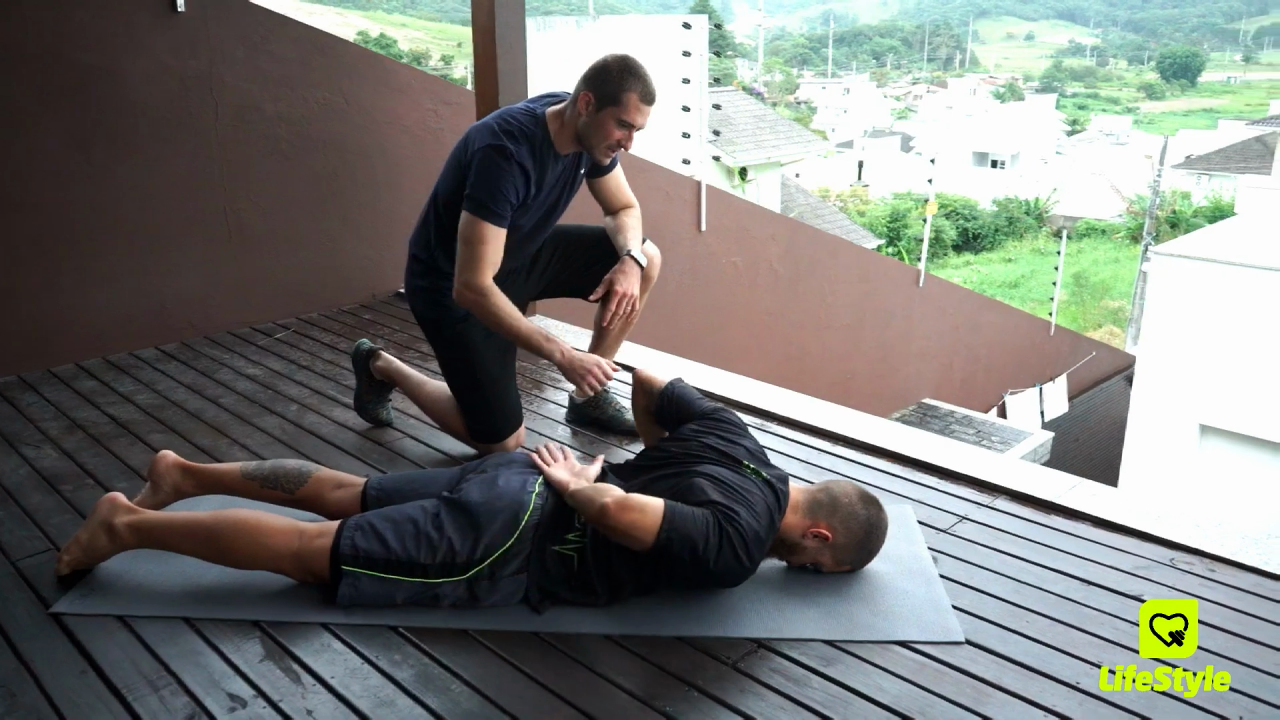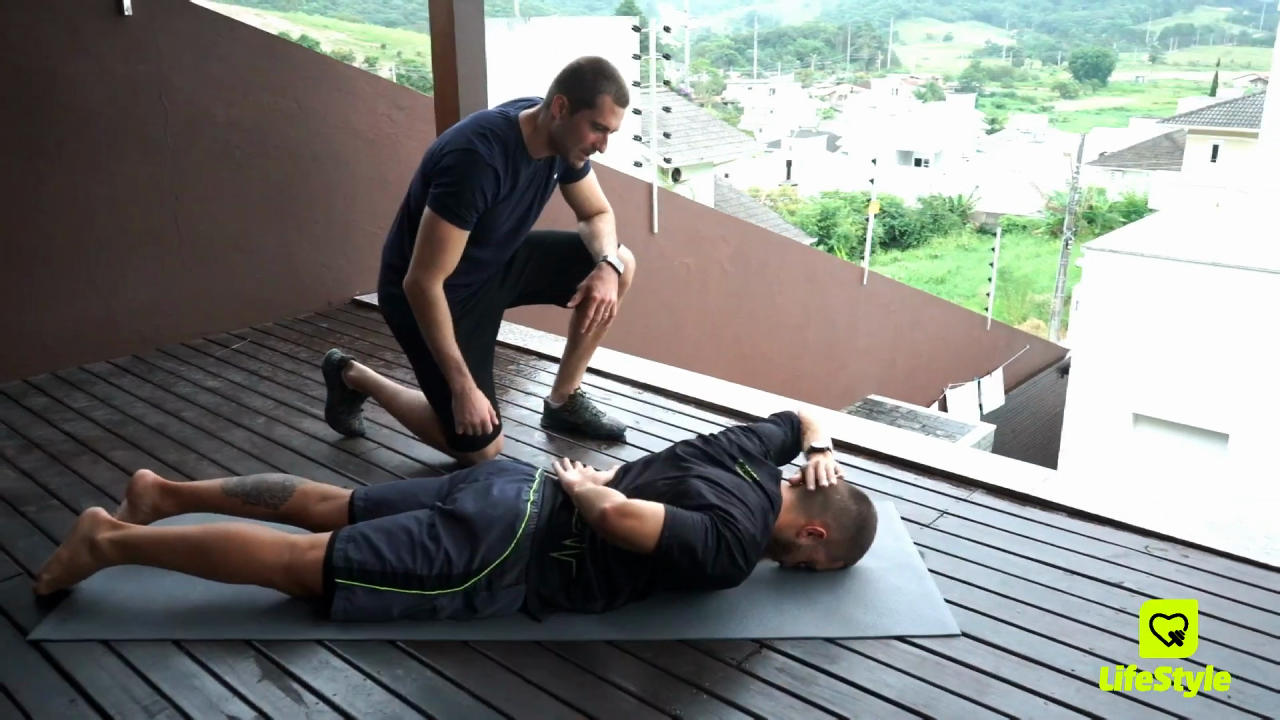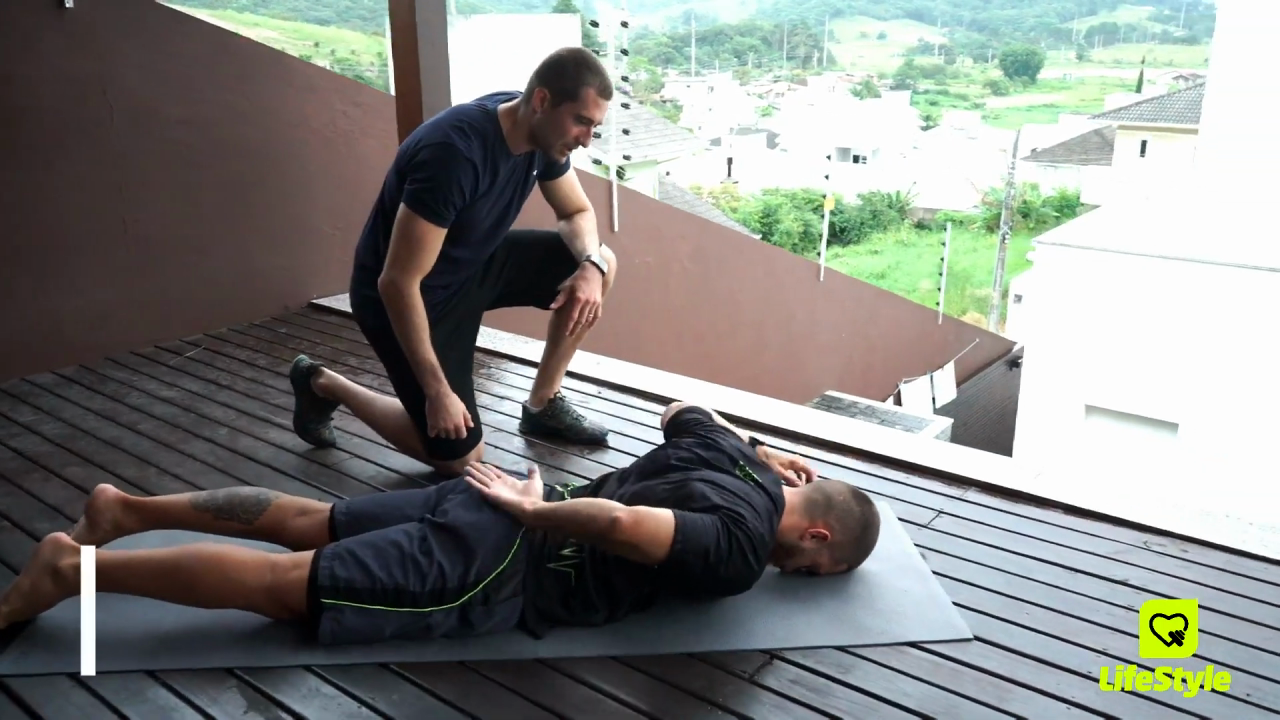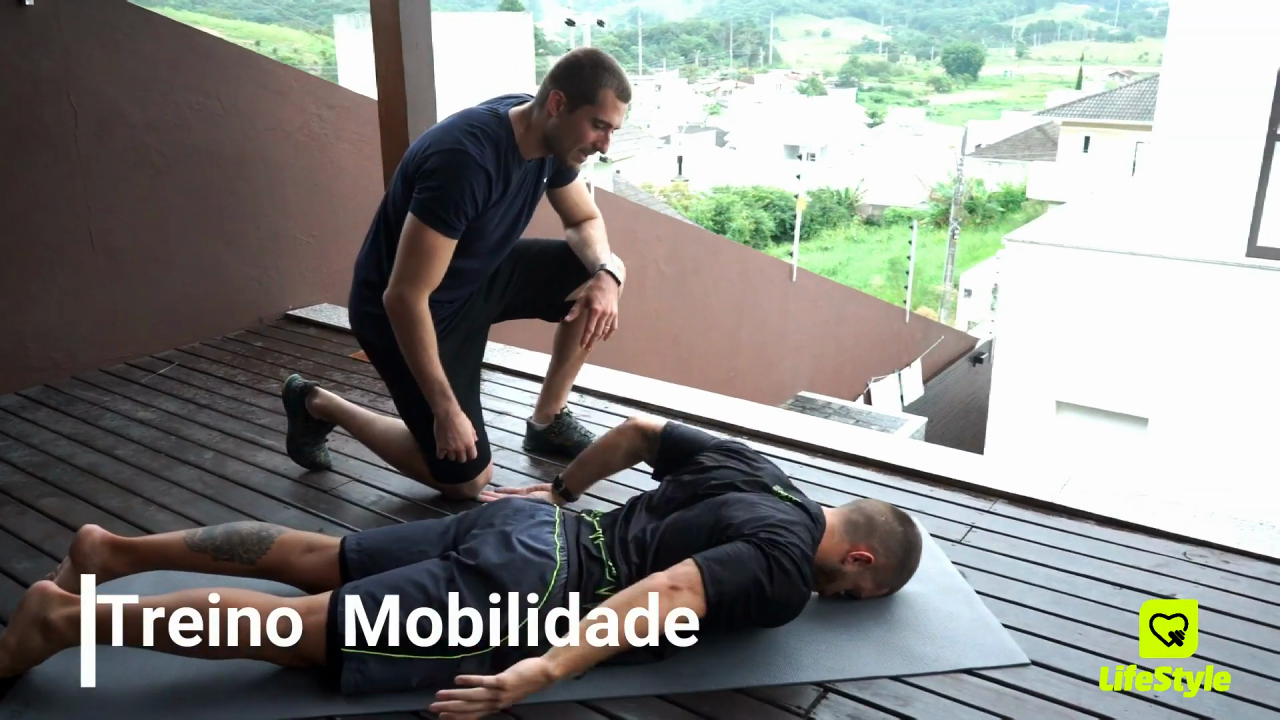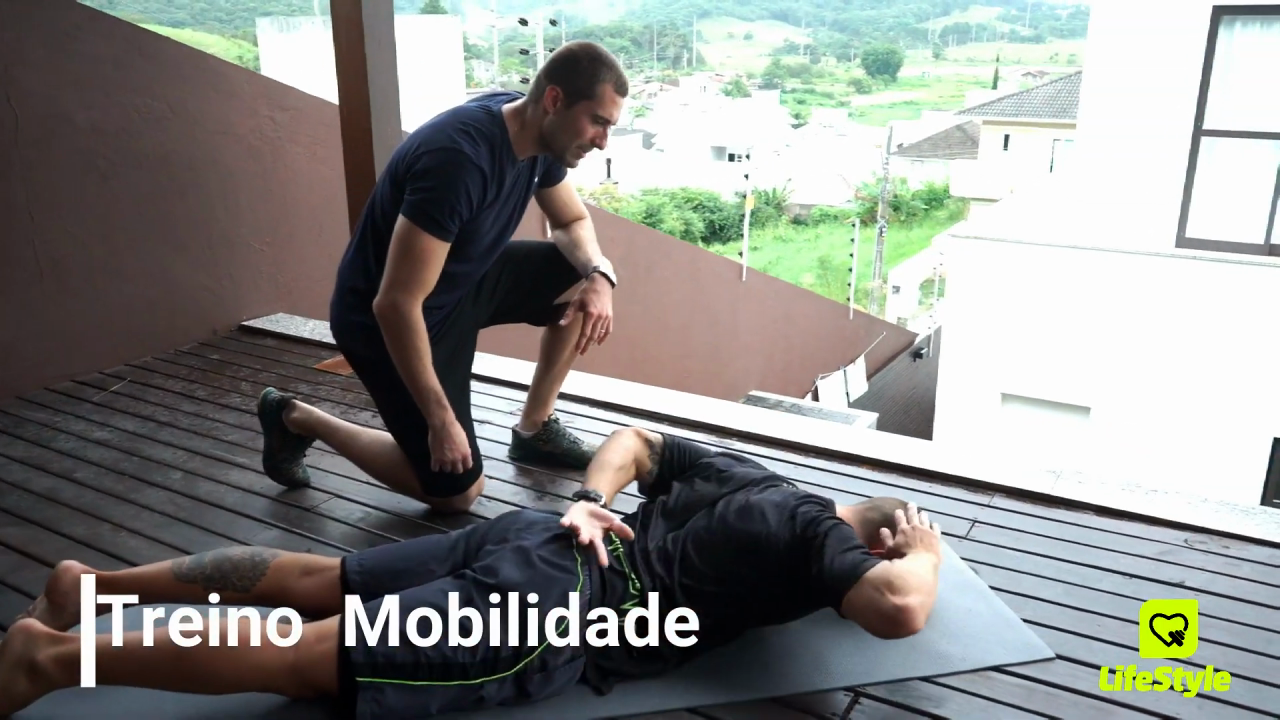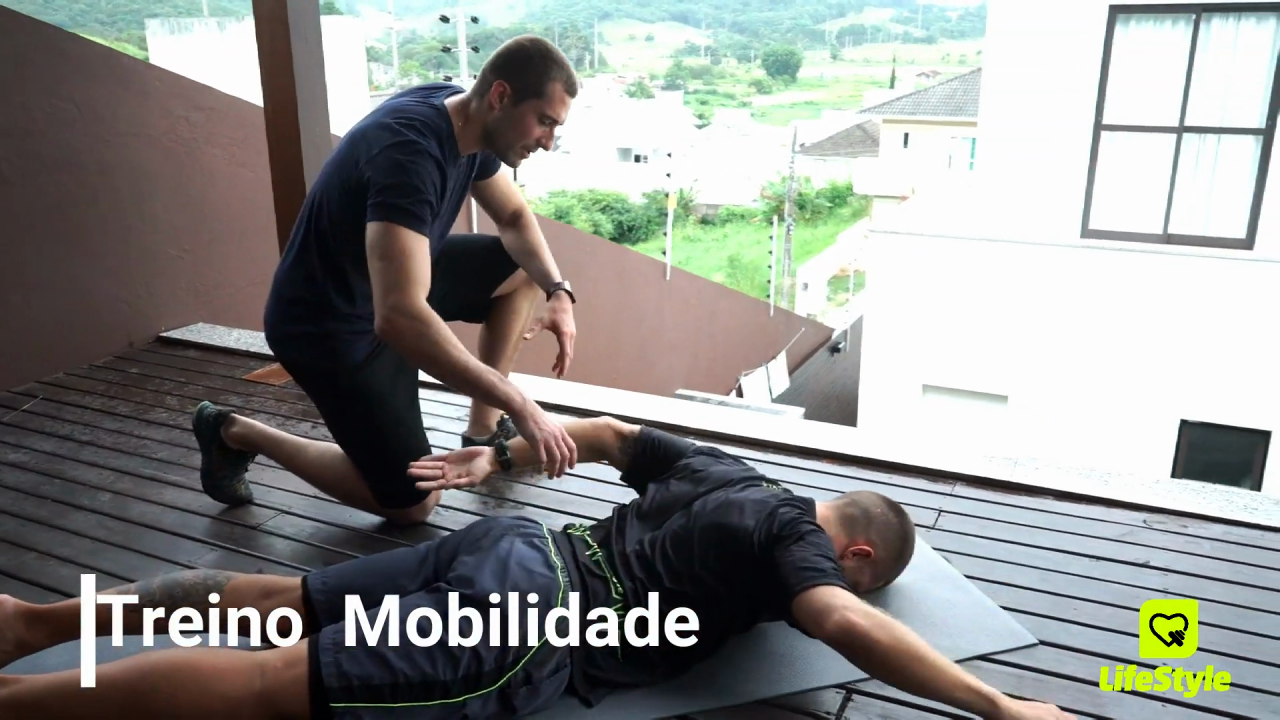
dt=0.7s
person 1, frame 1
left shoulder: (736, 441)
right shoulder: (739, 542)
left elbow: (647, 380)
right elbow: (618, 514)
right wrist: (572, 484)
left hip: (512, 488)
right hip: (505, 550)
left knee: (342, 495)
right knee: (311, 553)
left ankle: (185, 474)
right ankle: (130, 526)
person 1, frame 2
left shoulder: (750, 454)
right shoulder: (734, 546)
left elbow: (796, 415)
right elbow: (616, 517)
left wrist: (822, 452)
right wrist: (580, 488)
left hip: (509, 491)
right hip: (502, 552)
left knee: (327, 506)
right knee: (300, 566)
left ankle: (164, 492)
right ankle: (114, 538)
person 1, frame 3
left shoulder: (727, 457)
right shoulder: (744, 546)
left elbow: (677, 408)
right elbow: (621, 523)
right wrist: (537, 510)
left hip: (495, 507)
right hip: (494, 572)
left knee: (303, 525)
right knee: (281, 585)
left ankle: (125, 508)
right ankle: (77, 566)
person 1, frame 4
left shoulder: (757, 470)
right shoulder: (786, 568)
left elbow: (638, 427)
right elbow: (659, 596)
left wrist: (555, 489)
left hip: (524, 531)
right hip: (525, 593)
left knee: (313, 557)
right knee: (299, 629)
left ankle: (113, 547)
person 1, frame 5
left shoulder: (753, 474)
right shoulder: (822, 534)
left elbow: (635, 439)
right elbow: (899, 610)
left wrist: (588, 500)
right wrist: (929, 557)
left hip: (524, 546)
right hip: (544, 621)
left knee: (311, 587)
left ankle: (96, 583)
person 1, frame 6
left shoulder: (729, 471)
right shoulder: (798, 537)
left elbow: (610, 434)
right elbow: (852, 629)
left wrist: (488, 455)
left hip: (507, 543)
right hip: (529, 627)
left knee: (268, 602)
person 2, frame 1
left shoulder: (590, 132)
right shoulder: (504, 152)
left elbow: (624, 208)
right elbow: (473, 287)
left wrist: (630, 260)
right wrist: (564, 357)
left hip: (521, 252)
right hip: (452, 286)
left knee: (645, 259)
right knee: (503, 443)
left ankle: (587, 399)
right ankle: (380, 368)
person 2, frame 2
left shoulder: (563, 136)
right shoulder: (476, 157)
left elbow: (598, 213)
right elbow: (421, 283)
left wrist: (606, 265)
right wrist: (463, 387)
left hip: (496, 262)
right hip: (436, 293)
left knee: (619, 265)
right knee: (479, 449)
left ankle: (563, 401)
right ankle: (354, 378)
person 2, frame 3
left shoulder: (544, 132)
right shoulder: (454, 152)
left elbow: (578, 212)
right elbow: (397, 282)
left wrist: (589, 265)
right wrist: (438, 391)
left hip: (473, 263)
right hip: (408, 295)
left knee: (601, 265)
right knee: (460, 457)
left ankle: (542, 405)
right ankle: (323, 385)
person 2, frame 4
left shoulder: (548, 135)
right shoulder: (464, 159)
left elbow: (586, 220)
right elbow: (403, 297)
left wrist: (606, 273)
right wrist: (446, 411)
right hip: (404, 312)
left knee: (606, 271)
right knee: (468, 478)
left ankle: (548, 422)
right ankle: (320, 406)
person 2, frame 5
left shoulder: (537, 132)
right shoulder: (458, 159)
left elbow: (573, 222)
right elbow: (395, 303)
left wrist: (599, 275)
right wrist: (441, 420)
right hip: (385, 319)
left knee: (588, 276)
right knee: (458, 491)
left ankle: (534, 430)
right ankle: (296, 419)
person 2, frame 6
left shoulder: (468, 123)
right shoulder: (408, 154)
left elbow: (514, 217)
right elbow: (401, 318)
left wrist: (558, 289)
right wrist: (520, 408)
right hip: (328, 325)
left knee: (520, 267)
right knee: (413, 502)
left ankle: (484, 433)
right ankle: (236, 435)
